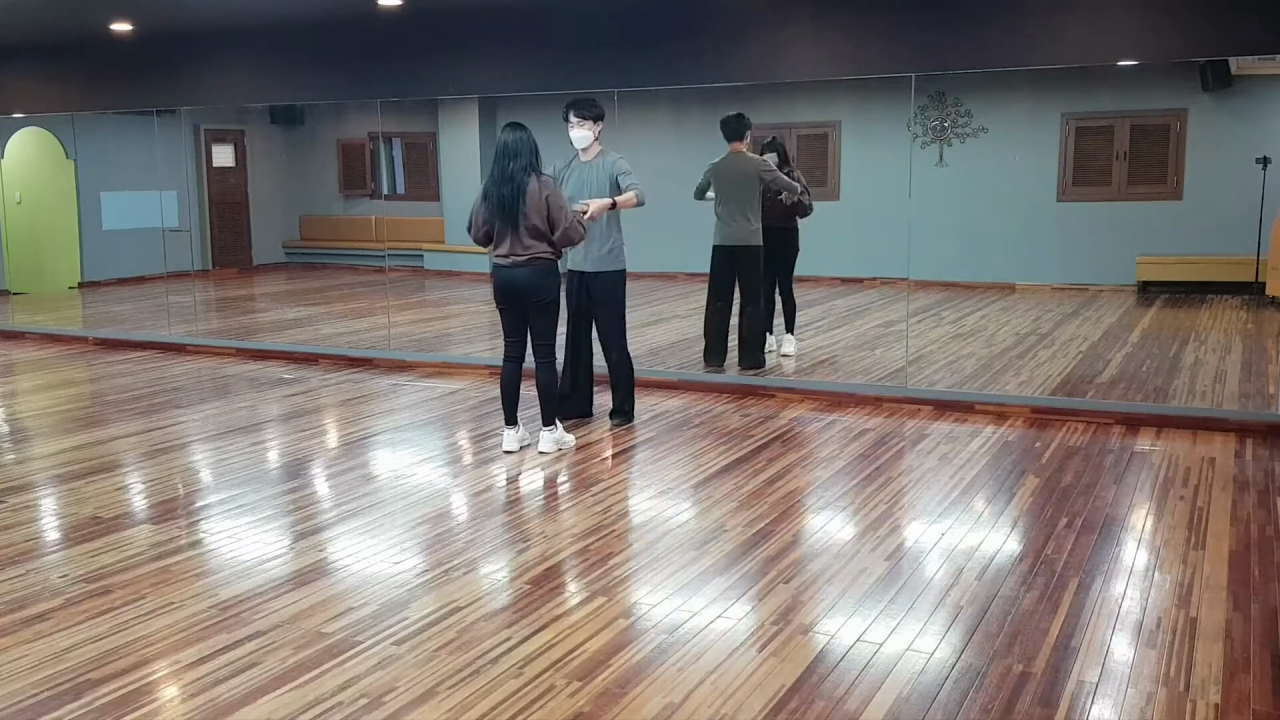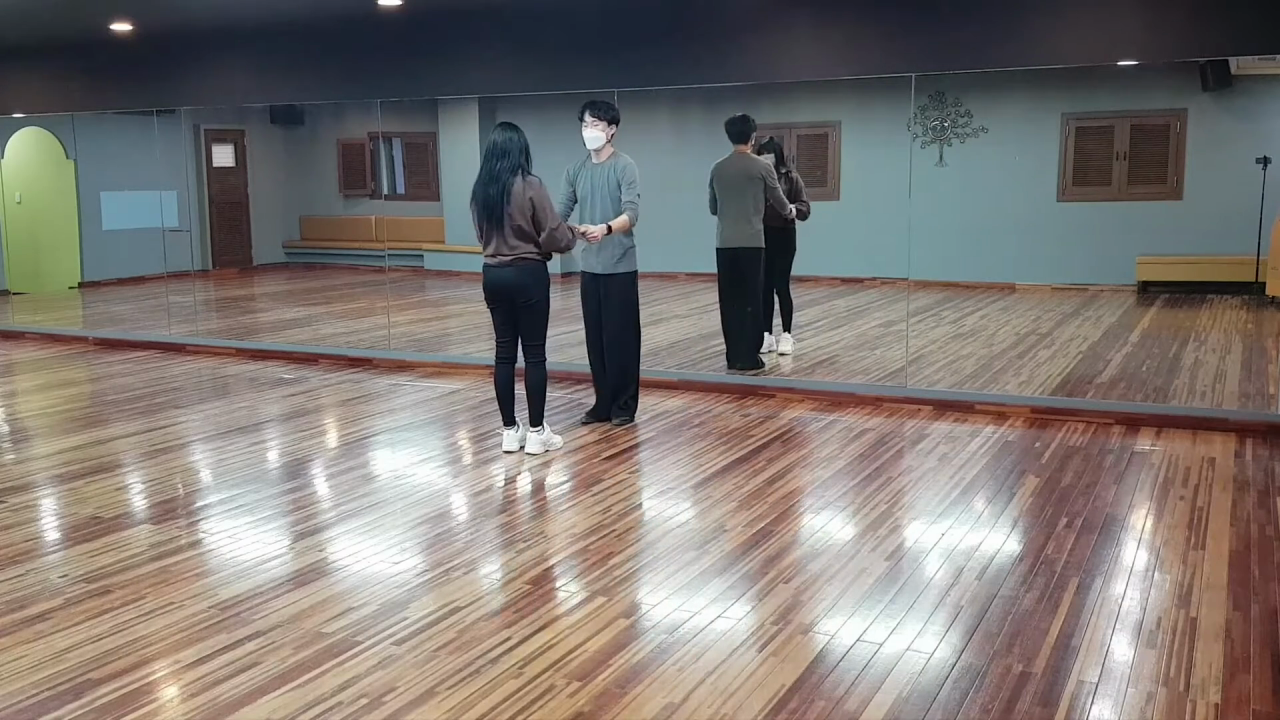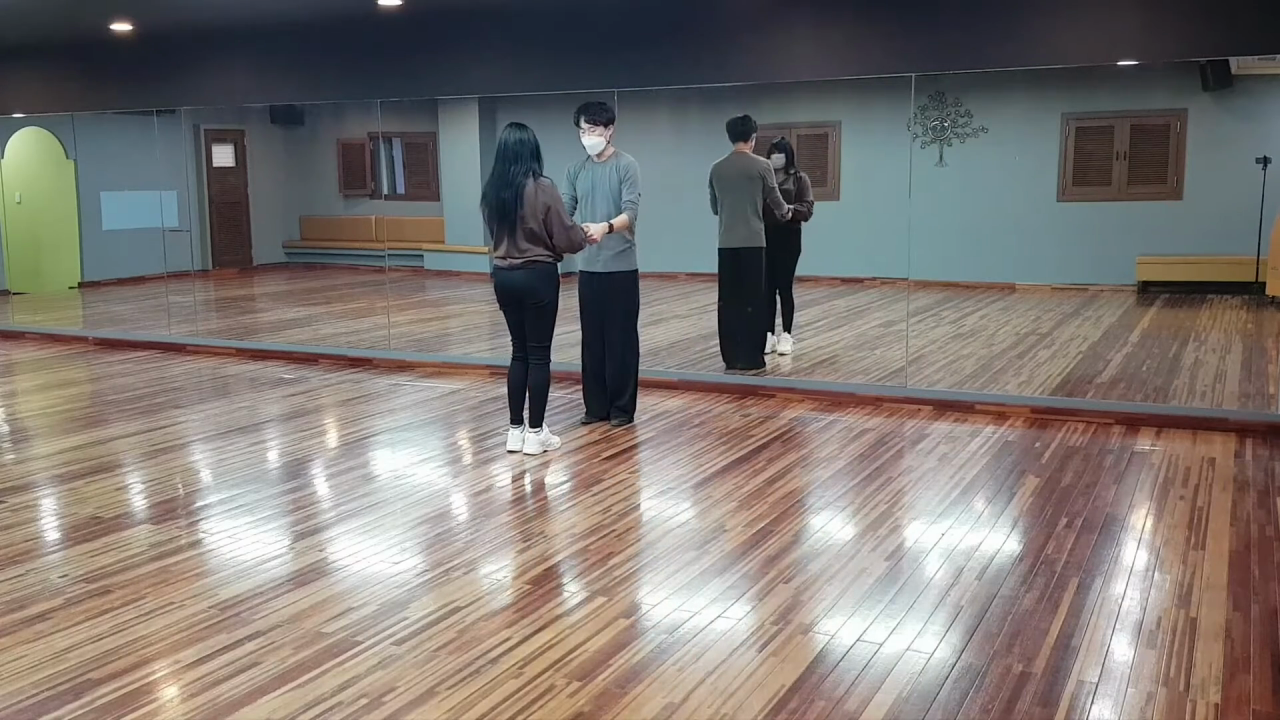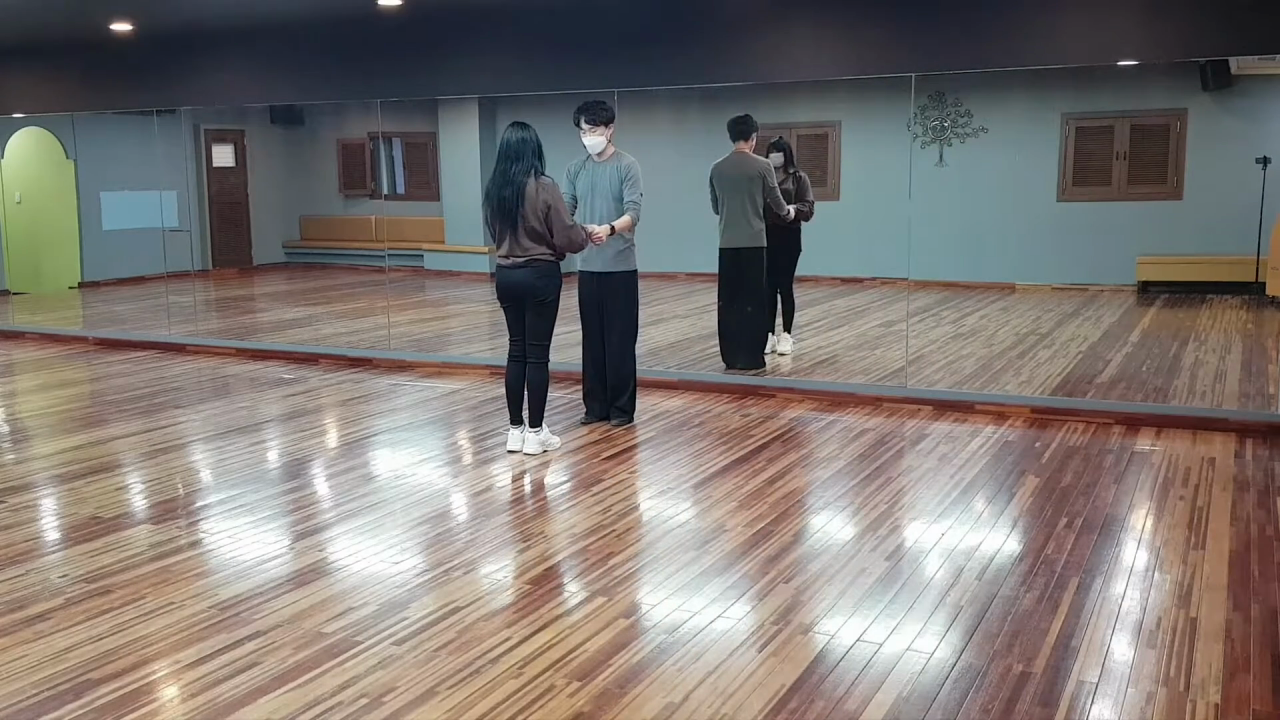
dt=0.5s
person 1, frame 1
left shoulder: (490, 189)
right shoulder: (543, 186)
left elbow: (478, 235)
right elbow: (568, 234)
right wrist: (580, 217)
left hip: (504, 275)
right hip: (538, 274)
left knee: (512, 351)
right knee: (544, 353)
left ankle: (511, 431)
right ankle: (550, 432)
person 1, frame 2
left shoulder: (481, 189)
right shoulder: (530, 186)
right elbow: (554, 237)
right wrist: (571, 234)
left hip: (493, 275)
right hip: (527, 274)
left knee: (504, 352)
right knee: (534, 354)
left ankle: (510, 430)
right ankle: (536, 431)
person 1, frame 3
left shoulder: (491, 190)
right shoulder: (542, 188)
right elbow: (567, 238)
right wrist: (584, 235)
left hip: (503, 275)
right hip: (537, 276)
left knee: (519, 352)
right knee: (538, 355)
left ankle: (515, 429)
right ankle: (535, 433)
person 1, frame 4
left shoulder: (494, 188)
right shoulder: (543, 187)
right elbow: (566, 238)
right wrist: (585, 233)
left hip: (506, 275)
right hip: (539, 276)
left knee: (516, 351)
right knee: (537, 354)
left ankle: (515, 429)
right ankle: (535, 433)
person 2, frame 1
left shoulder: (614, 163)
right shoulder: (563, 168)
left elbow: (638, 195)
left wrist: (608, 203)
left hip: (609, 266)
right hip: (576, 265)
left knee: (612, 337)
right knee: (577, 335)
left ankle: (623, 407)
right ankle: (575, 403)
person 2, frame 2
left shoulder: (625, 167)
right shoulder: (576, 170)
left elbow: (632, 214)
right elbow: (562, 211)
left wrist: (604, 229)
left hip: (620, 267)
right hip: (590, 267)
left knee: (621, 336)
right knee: (595, 338)
left ankle: (623, 406)
right ankle: (604, 403)
person 2, frame 3
left shoulder: (626, 166)
right shoulder: (576, 170)
left elbow: (631, 213)
right elbow: (564, 210)
left wrist: (605, 228)
left hip: (621, 266)
right hip: (588, 266)
left knee: (621, 337)
right knee: (592, 337)
left ankle: (622, 407)
right ankle: (596, 404)
person 2, frame 4
left shoulder: (627, 166)
right shoulder: (575, 169)
left elbow: (633, 213)
right elbow: (565, 210)
left wrist: (609, 229)
left hip: (620, 267)
right hip: (587, 266)
left knee: (620, 338)
right knee: (592, 338)
left ankle: (622, 407)
right ankle: (596, 405)
person 3, frame 1
left shoulder: (714, 168)
right shoulder: (758, 164)
left elbow: (698, 194)
right elbow: (793, 189)
right wrist: (794, 190)
left hip: (722, 242)
right hip: (749, 241)
left knee: (718, 300)
right knee: (751, 301)
left ankle: (714, 357)
right ankle: (750, 358)
person 3, frame 2
left shoulder: (717, 169)
right shoulder: (762, 167)
right elbow: (780, 203)
right wrist: (790, 211)
left hip: (724, 243)
right hip: (751, 242)
left knee: (729, 301)
right knee: (750, 301)
left ankle: (734, 355)
right ankle: (747, 358)
person 3, frame 3
left shoulder: (717, 168)
right shoulder: (761, 166)
right elbow: (776, 202)
right wrist: (785, 212)
left hip: (726, 243)
right hip: (752, 242)
left knee: (728, 300)
right knee: (752, 300)
left ankle: (731, 356)
right ankle: (750, 357)
person 3, frame 4
left shoulder: (717, 169)
right shoulder: (761, 166)
right elbow: (776, 202)
right wrist: (788, 212)
left hip: (726, 243)
right hip: (753, 243)
left knee: (728, 301)
right knee: (753, 301)
left ankle: (731, 357)
right ankle: (750, 358)
person 4, frame 1
left shoulder: (793, 177)
left elbow: (807, 209)
left wrist: (795, 199)
left hip: (786, 237)
right hip: (763, 237)
left knee: (785, 287)
right knee: (766, 288)
left ankle: (789, 337)
right ankle: (768, 335)
person 4, frame 2
left shoulder: (791, 177)
left elbow: (804, 208)
left wrist: (794, 210)
left hip: (783, 238)
right hip: (760, 238)
left knee: (781, 287)
right knee: (764, 288)
left ankle: (786, 335)
right ankle: (767, 335)
person 4, frame 3
left shoulder: (799, 178)
left elbow: (807, 209)
left wrist: (789, 210)
left hip: (788, 238)
right hip: (765, 237)
left knee: (785, 287)
right knee: (767, 288)
left ankle: (786, 335)
right ankle: (769, 335)
person 4, frame 4
left shoulder: (799, 178)
left elbow: (808, 208)
left wrist: (793, 209)
left hip: (788, 238)
right hip: (765, 237)
left knee: (785, 287)
right knee: (768, 288)
left ankle: (786, 335)
right ankle: (769, 335)
